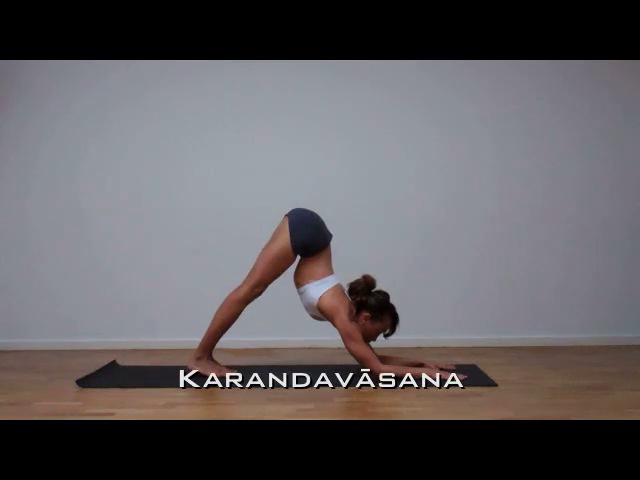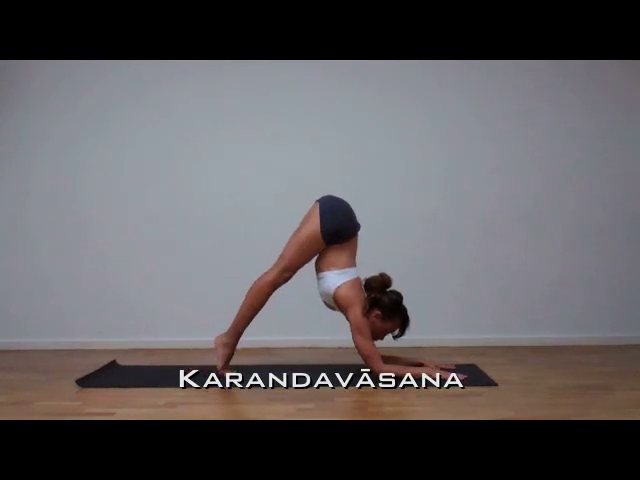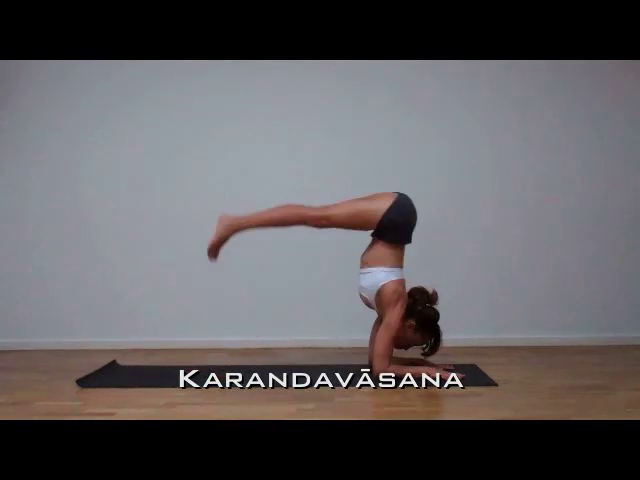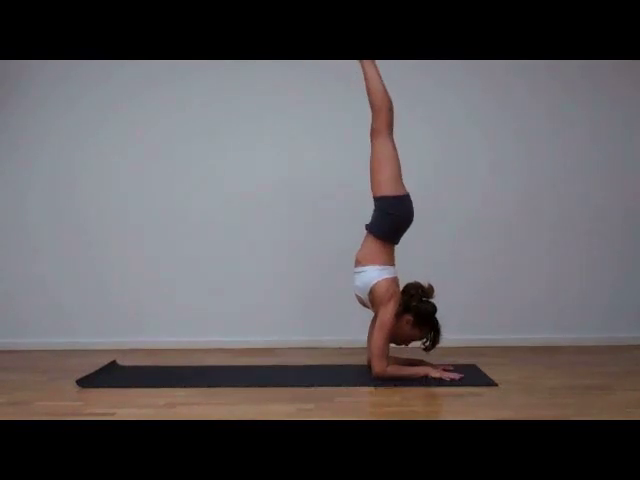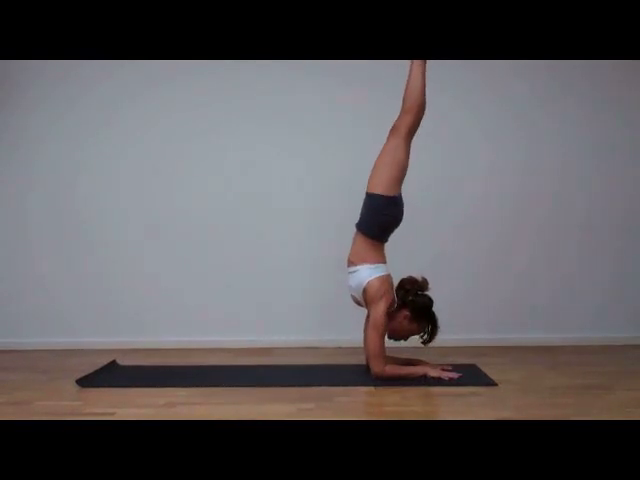
dt=1s
person 1, frame 1
left shoulder: (351, 313)
right shoulder: (345, 318)
left elbow: (373, 358)
right elbow: (377, 369)
left wrist: (421, 362)
right wrist: (427, 372)
left hip: (306, 229)
right hip: (302, 229)
left knee: (252, 291)
right knee: (249, 290)
right ankle: (200, 356)
person 1, frame 2
left shoulder: (362, 305)
right shoulder: (357, 310)
left elbow: (374, 356)
right elbow: (378, 367)
left wrist: (420, 362)
right wrist: (425, 372)
left knee: (280, 276)
right knee: (278, 274)
right ankle: (229, 338)
person 1, frame 3
right shoulder: (395, 310)
right elbow: (380, 367)
left wrist: (418, 363)
right wrist: (423, 368)
left knee: (312, 218)
right knee: (313, 217)
person 1, frame 4
right shoulder: (389, 304)
right elbow: (379, 368)
right wrist: (425, 369)
left hip: (391, 213)
right hip: (391, 213)
right knee: (382, 130)
person 1, frame 5
right shoulder: (382, 303)
right elbow: (378, 368)
right wrist: (424, 368)
left hip: (380, 212)
right hip: (380, 211)
left knee: (403, 131)
right knee: (403, 129)
